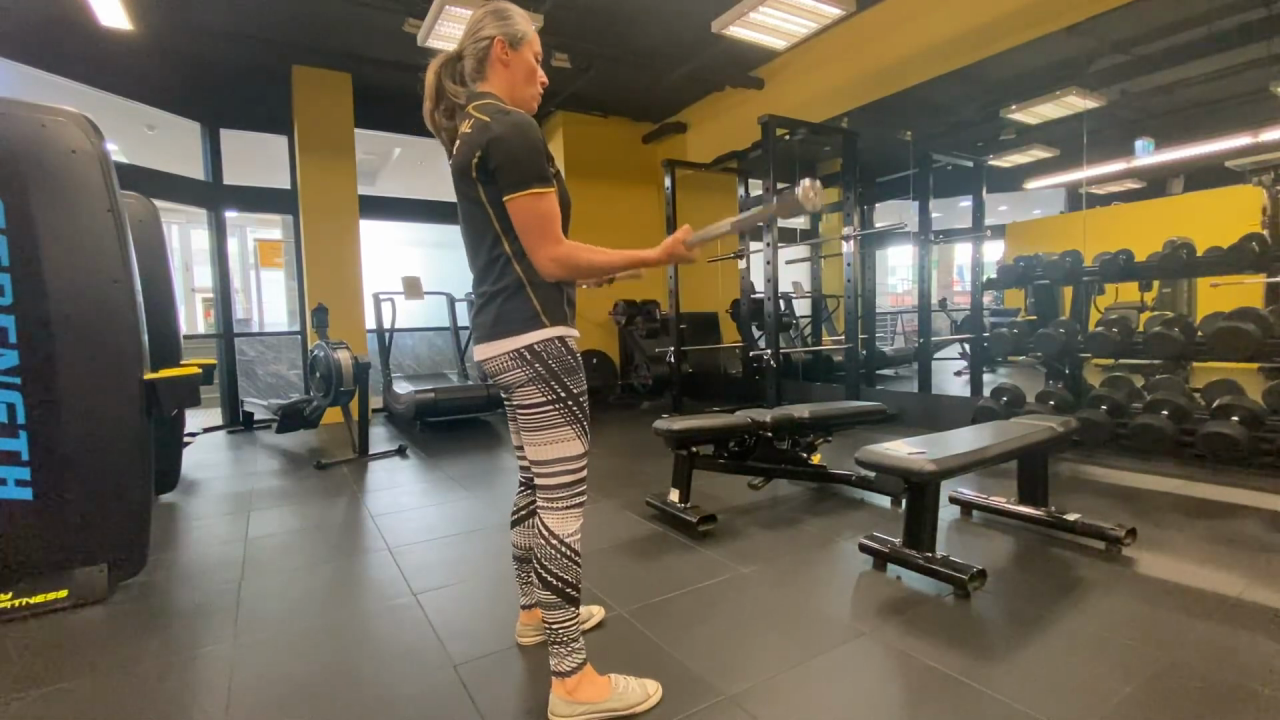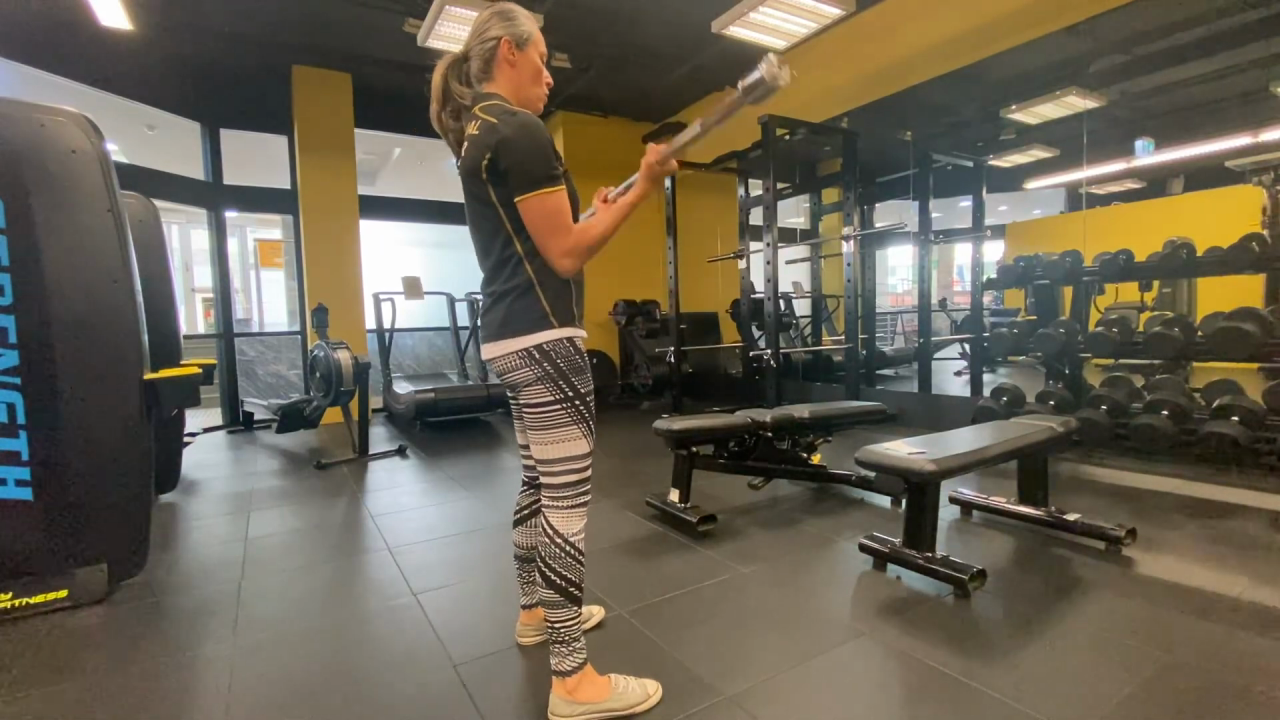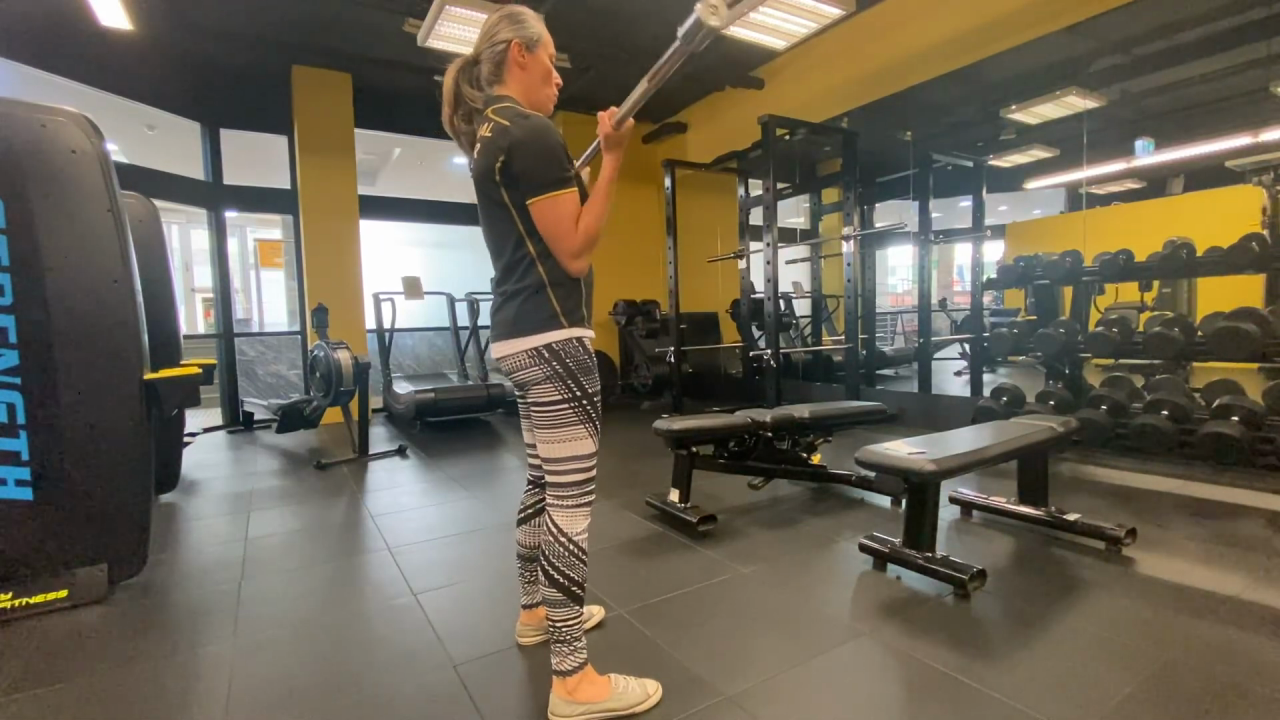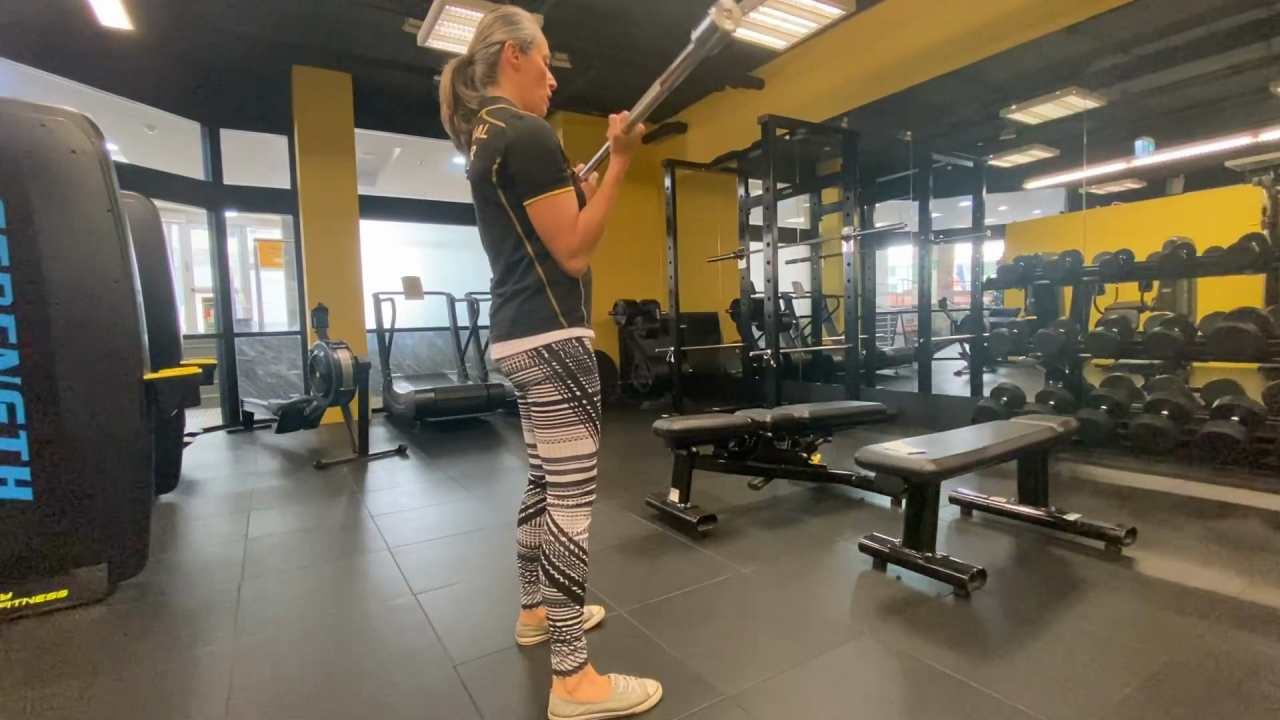
dt=0.2s
person 1, frame 1
left shoulder: (471, 132)
right shoulder: (513, 130)
right elbow: (550, 257)
left wrist: (603, 262)
right wrist: (652, 256)
left hip: (503, 334)
right hip: (534, 337)
left knee: (536, 482)
right knee: (562, 498)
left ankle: (534, 611)
person 1, frame 2
left shoulder: (477, 133)
right shoulder: (520, 131)
right elbow: (563, 255)
left wrist: (584, 210)
right wrist: (639, 191)
left hip: (509, 333)
right hip: (542, 337)
left knee: (538, 480)
right knee: (567, 497)
left ankle: (534, 609)
person 1, frame 3
left shoulder: (489, 134)
right shoulder: (532, 133)
right elbow: (575, 254)
left wrist: (577, 190)
right wrist: (612, 161)
left hip: (519, 333)
right hip: (551, 336)
left knee: (543, 479)
right knee: (572, 496)
left ankle: (535, 609)
person 1, frame 4
left shoulder: (485, 136)
right shoulder: (527, 134)
right elbow: (574, 254)
left wrist: (579, 195)
right wrist: (620, 164)
left hip: (518, 333)
right hip: (550, 336)
left knee: (544, 479)
right knee: (572, 496)
left ankle: (535, 608)
